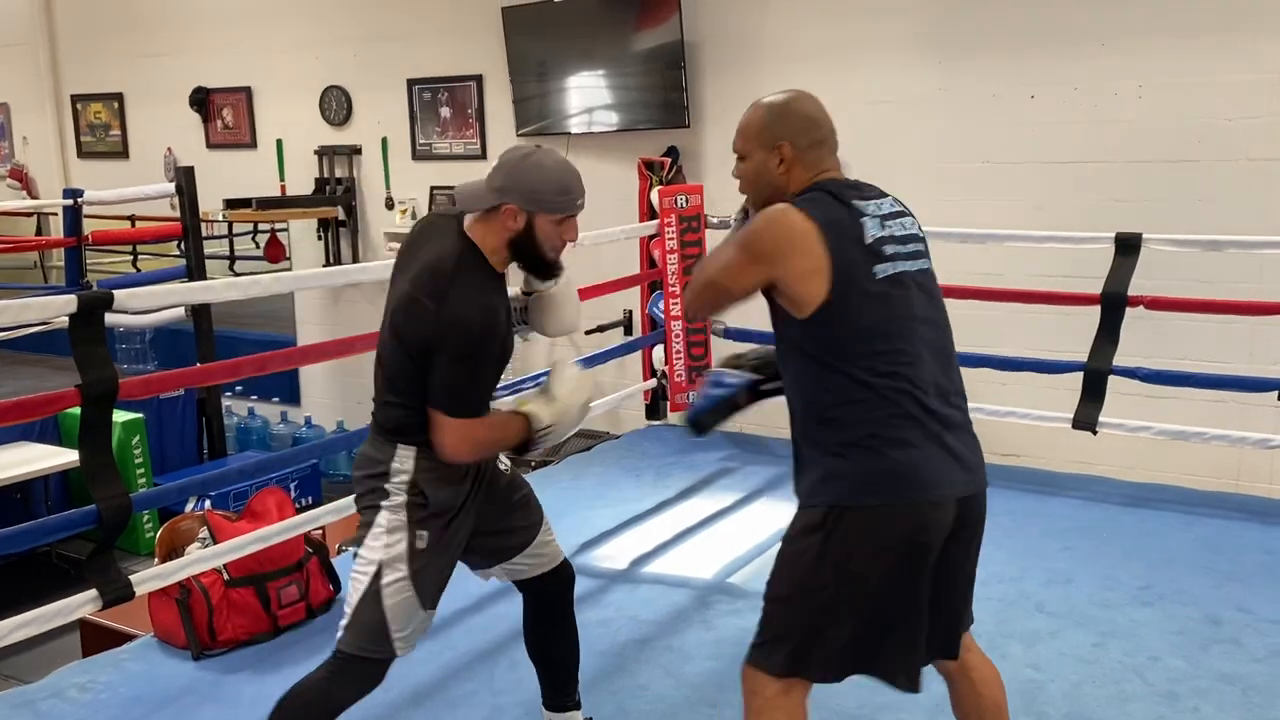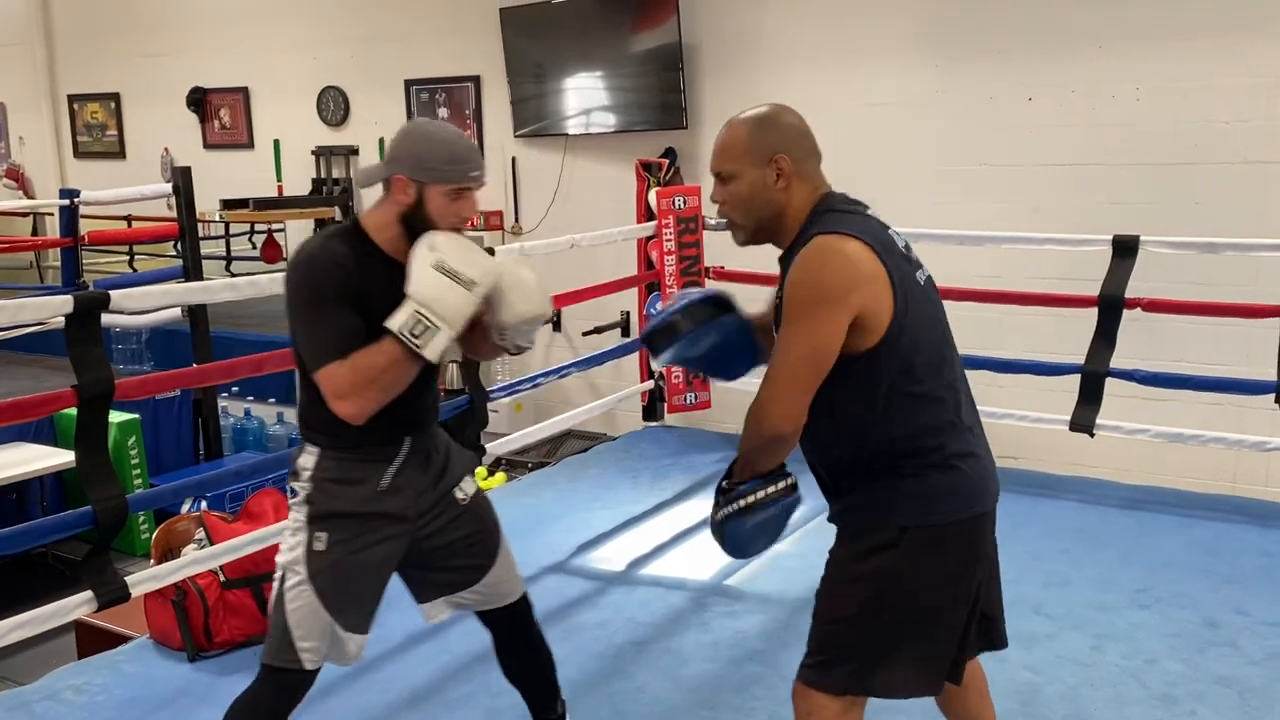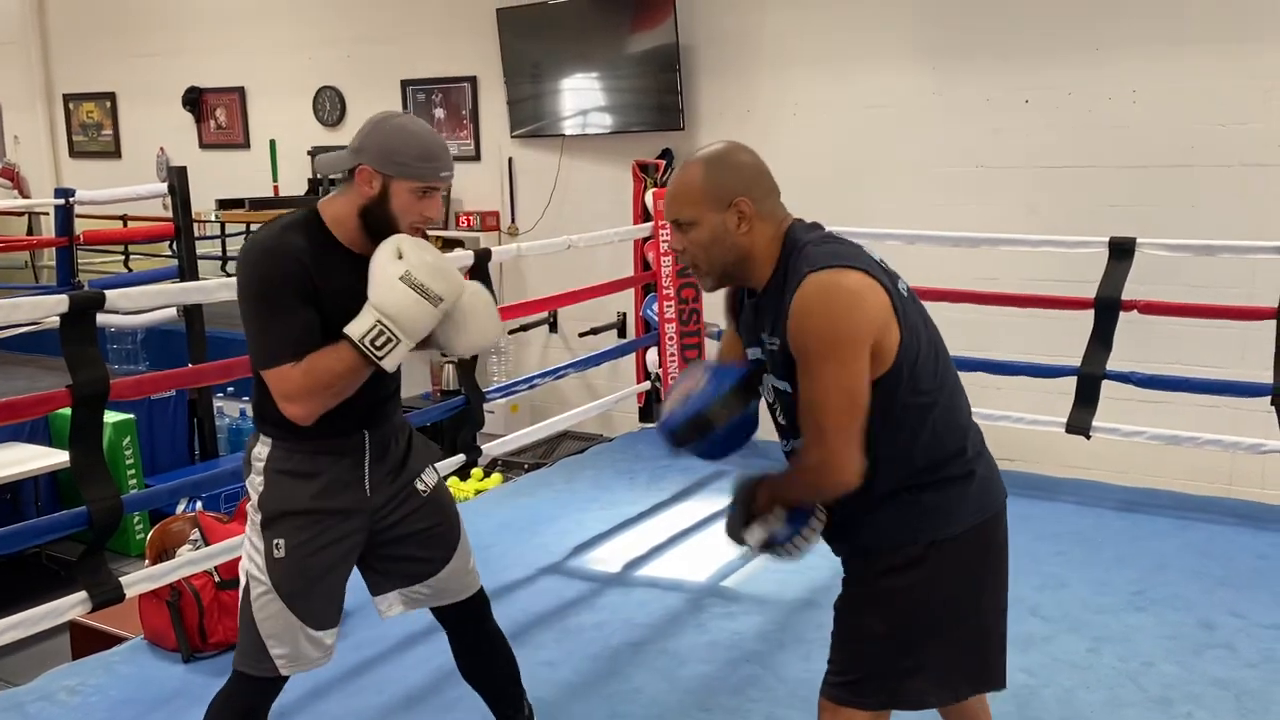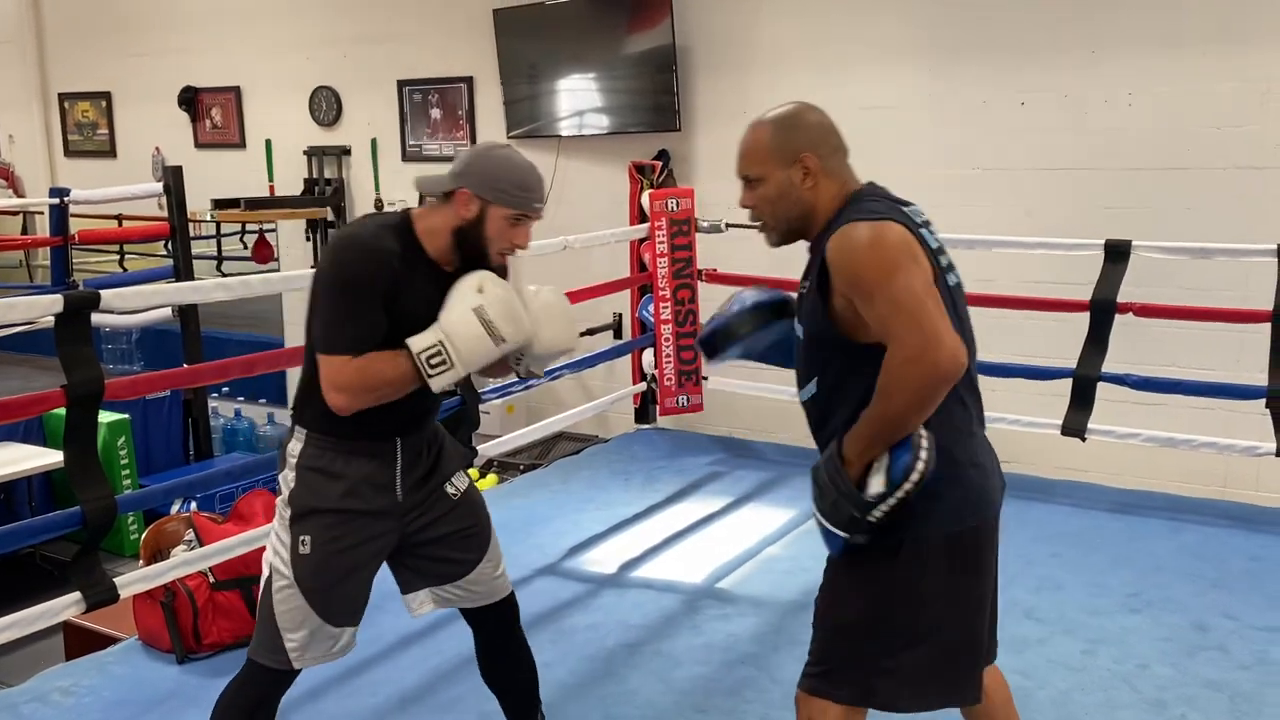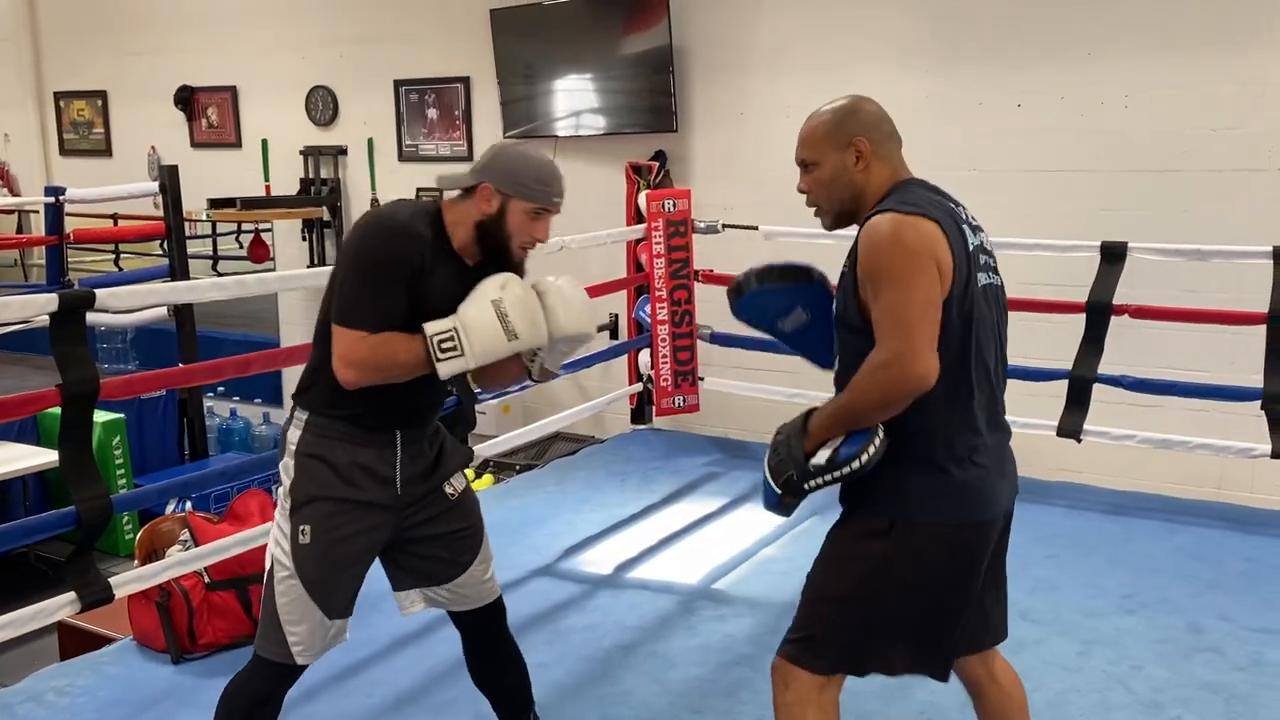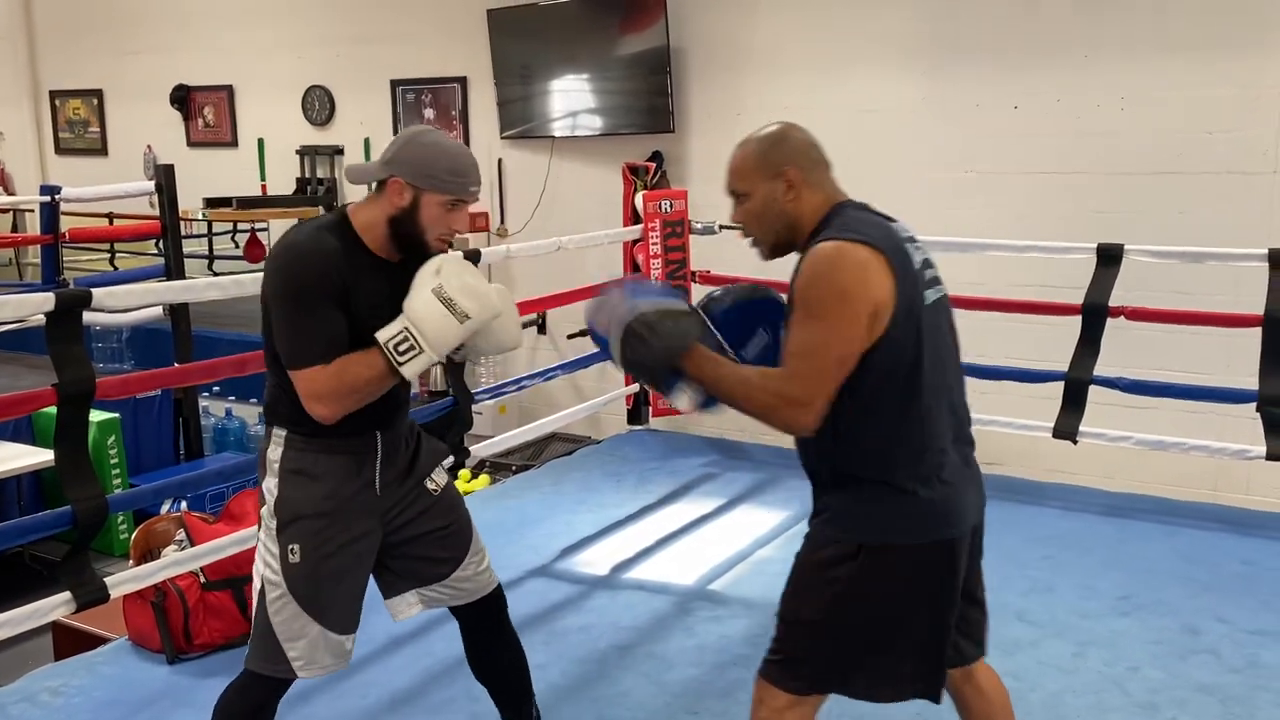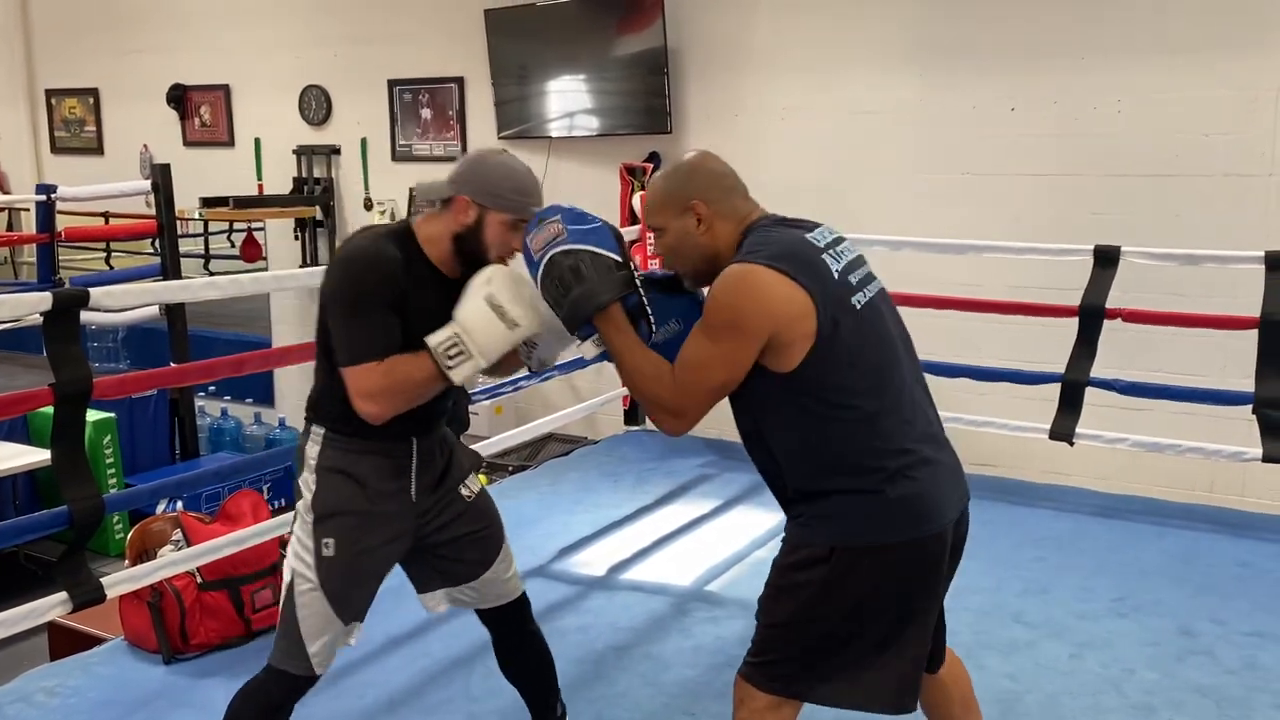
dt=0.3s
person 1, frame 1
left shoulder: (785, 227)
right shoulder: (893, 215)
left elbow: (698, 299)
left wrist: (747, 239)
right wrist: (768, 367)
left hip: (869, 491)
right hip: (955, 473)
right knee: (951, 641)
person 1, frame 2
left shoulder: (830, 257)
right shoulder: (817, 230)
left elbow: (779, 421)
right elbow: (780, 341)
left wrist: (745, 477)
right wrist: (715, 328)
left hip: (913, 506)
right hip: (947, 491)
right knee: (942, 656)
person 1, frame 3
left shoulder: (826, 293)
right shoulder: (751, 278)
left elbow: (835, 466)
right elbow: (729, 369)
left wrist: (762, 497)
left hip: (929, 520)
right hip: (925, 508)
right knee: (935, 662)
person 1, frame 4
left shoulder: (863, 240)
right shoulder: (882, 222)
left elbow: (936, 357)
left wrist: (855, 452)
left hip: (915, 509)
right hip: (956, 493)
right knee: (963, 659)
person 1, frame 5
left shoulder: (894, 231)
right shoulder: (943, 217)
left elbow: (908, 367)
left wrist: (813, 429)
right wrist: (827, 332)
left hip: (914, 501)
right hip: (976, 484)
right knee: (974, 649)
person 1, frame 6
left shoulder: (839, 260)
right shoulder: (876, 237)
left elbow: (797, 408)
left wrist: (688, 354)
left hip: (885, 519)
right hip: (949, 499)
right knee: (956, 656)
person 1, frame 7
left shoulder: (750, 282)
right shoulder: (813, 242)
left elbow: (674, 409)
left wrist: (605, 309)
right wrist: (680, 323)
left hip: (864, 521)
right hip: (934, 494)
right knee: (921, 645)
person 2, frame 1
left shoulder: (441, 232)
right shoulder: (465, 308)
right elbow: (458, 443)
left wrist: (528, 307)
right wrist: (545, 417)
left hip: (447, 462)
right hip: (417, 476)
left knee: (553, 579)
right knee: (361, 663)
person 2, frame 2
left shoulder: (433, 247)
right shoulder: (325, 263)
left elbow: (479, 339)
right elbow: (351, 400)
left wrist: (513, 322)
right wrist: (426, 313)
left hip: (431, 462)
right hip: (344, 484)
left knee: (508, 609)
person 2, frame 3
left shoulder: (394, 243)
right shoulder: (277, 255)
right elbow: (298, 400)
left wrist: (450, 322)
right wrist: (384, 323)
left hip: (391, 451)
right hip: (301, 478)
left knee: (468, 609)
person 2, frame 4
left shoulder: (474, 264)
right shoulder: (366, 252)
left elbow: (483, 363)
right elbow: (342, 390)
left wrist: (528, 349)
right wrist: (448, 345)
left hip: (422, 457)
right hip: (335, 473)
left knee: (497, 611)
right knee: (275, 663)
person 2, frame 5
left shoulder: (492, 261)
right shoulder: (392, 234)
left elbow: (490, 375)
right elbow: (352, 365)
left wrist: (546, 348)
right wrist: (463, 337)
left hip: (420, 451)
right hip: (335, 458)
left knee: (485, 615)
right knee: (281, 657)
person 2, frame 6
left shoulder: (418, 250)
right shoulder: (308, 256)
right elbow: (324, 400)
left wrist: (474, 331)
right wrist: (418, 332)
left hip: (400, 454)
right hip: (316, 471)
left knee: (485, 606)
right knee: (274, 666)
person 2, frame 7
left shoulder: (469, 266)
right shoulder: (369, 264)
left elbow: (493, 362)
right elbow: (374, 398)
left wrist: (535, 338)
right wrist: (466, 338)
left hip: (433, 460)
right hip: (351, 473)
left knee: (510, 609)
right knee: (296, 666)
